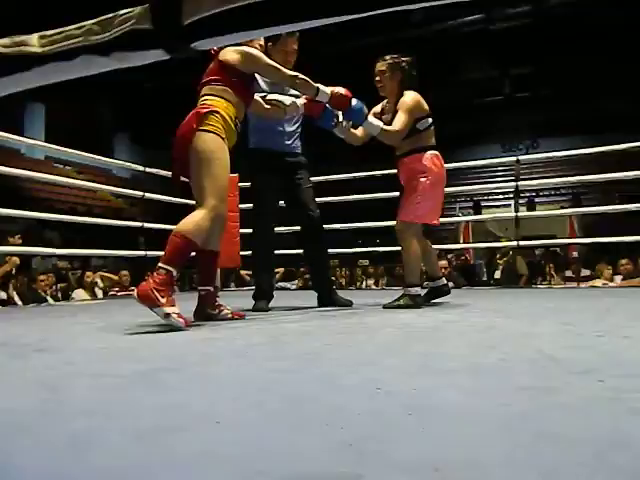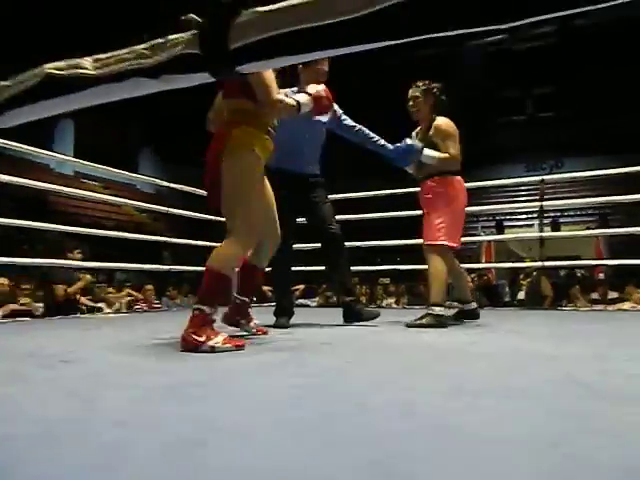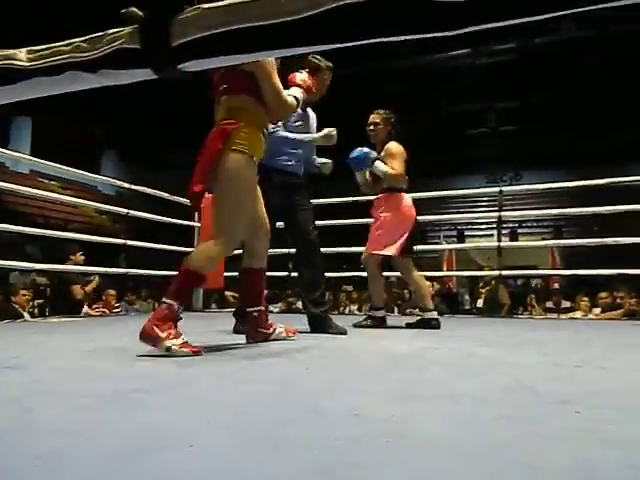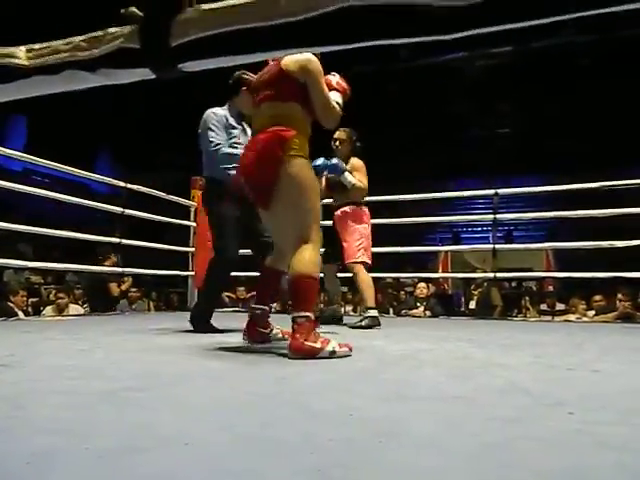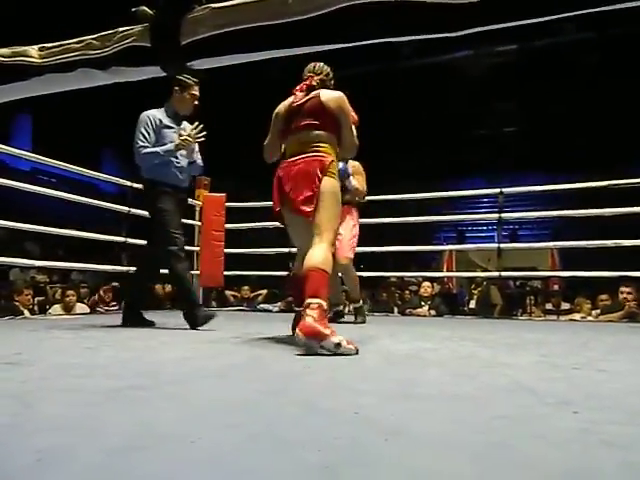
dt=0.5s
person 1, frame 1
left shoulder: (235, 78)
right shoulder: (242, 54)
left elbow: (266, 110)
right elbow: (291, 79)
left wrist: (303, 105)
right wrist: (328, 93)
left hip: (203, 131)
right hip: (209, 127)
left knee: (217, 218)
right knee: (211, 209)
left ankle: (207, 301)
right ankle: (158, 284)
person 1, frame 2
left shoulder: (238, 80)
left elbow: (213, 122)
right elbow: (274, 105)
right wrist: (309, 100)
left hip: (247, 153)
right hip: (243, 150)
left knee: (270, 236)
right knee: (244, 235)
left ankle: (239, 310)
right ankle: (198, 328)
person 1, frame 3
left shoulder: (227, 71)
right shoulder: (260, 58)
right elbow: (281, 107)
right wrist: (300, 90)
left hip: (227, 148)
right hip: (237, 146)
left knee: (259, 239)
right knee: (224, 238)
left ankle: (258, 324)
right ankle: (162, 321)
person 1, frame 4
left shoulder: (265, 74)
right shoulder: (306, 60)
right elbow: (329, 118)
right wrist: (337, 92)
left hip: (259, 156)
right hip: (285, 152)
left knee: (285, 245)
right knee: (310, 238)
left ankle: (258, 322)
right ankle: (304, 334)
person 1, frame 5
left shoulder: (285, 106)
right shoulder: (335, 98)
left elbow: (269, 154)
right elbow: (349, 150)
right wrist: (350, 124)
left hip: (286, 177)
right hip: (316, 172)
left knee: (304, 250)
right knee: (323, 242)
left ankle: (304, 317)
right ankle: (313, 318)
person 2, frame 1
right shoulder: (255, 79)
left hip: (295, 160)
right hip: (264, 160)
left knee: (312, 220)
right knee: (264, 225)
left ankle: (325, 291)
right ankle: (263, 293)
person 2, frame 2
left shoulder: (329, 107)
left elbow: (356, 132)
left wrist: (391, 150)
left hip: (311, 181)
right hip: (282, 180)
left knee: (332, 236)
right knee: (282, 243)
left ankle: (350, 304)
right ankle: (283, 310)
person 2, frame 3
left shoulder: (310, 115)
right elbow: (271, 136)
left wrist: (320, 163)
right wrist: (314, 139)
left hip: (296, 183)
right hip: (270, 179)
left knee: (309, 244)
left ankle: (319, 315)
right ankle: (244, 315)
person 2, frame 4
left shoulder: (246, 127)
right shoulder: (216, 116)
right elbow: (217, 152)
left hip: (241, 192)
right hip: (220, 192)
left knee: (268, 245)
right knee: (226, 252)
right ankle: (202, 316)
person 2, frame 5
left shoulder: (189, 129)
right shoulder: (151, 118)
left elbow: (197, 170)
right elbow: (141, 155)
left wrist: (191, 152)
right wrist: (174, 147)
left hip: (179, 194)
right hip: (159, 191)
left knee: (155, 252)
right knee: (174, 246)
left ankle: (132, 310)
right ankle: (192, 310)
person 3, frame 1
left shoulder: (410, 99)
right shoulder: (381, 109)
left elbow: (394, 135)
right elbow: (358, 138)
left wrist: (366, 120)
right wrist: (337, 125)
left hip: (425, 167)
right hip: (410, 170)
left knee: (407, 227)
right knee: (412, 231)
left ankle: (412, 292)
right ankle: (438, 283)
person 3, frame 2
left shoulder: (442, 125)
right shoulder: (418, 132)
left elbow: (454, 160)
left wrist: (421, 153)
left hip: (446, 190)
right hip: (432, 192)
left knee: (434, 249)
right knee: (443, 252)
left ankle: (437, 311)
right ankle: (468, 305)
person 3, frame 3
left shoulder: (392, 148)
right shoulder: (375, 153)
left elbow: (396, 178)
right elbow: (368, 189)
left wrist: (374, 163)
right wrist: (360, 170)
left hip: (394, 206)
right hip: (389, 207)
left knee: (370, 259)
right knee: (405, 266)
left ankle: (377, 314)
right ankle: (430, 315)
person 3, frame 4
left shoulder: (355, 164)
right shoulder: (331, 166)
left elbow: (362, 191)
left wrist: (343, 174)
right wrist: (319, 177)
left hip: (354, 217)
right hip: (340, 218)
left knee: (356, 264)
right knee: (328, 267)
left ankle: (371, 313)
person 3, frame 5
left shoulder: (353, 166)
left elbow: (361, 194)
left wrist: (348, 179)
left hip: (346, 214)
left knee: (343, 261)
left ankle: (357, 305)
right ankle: (337, 309)
